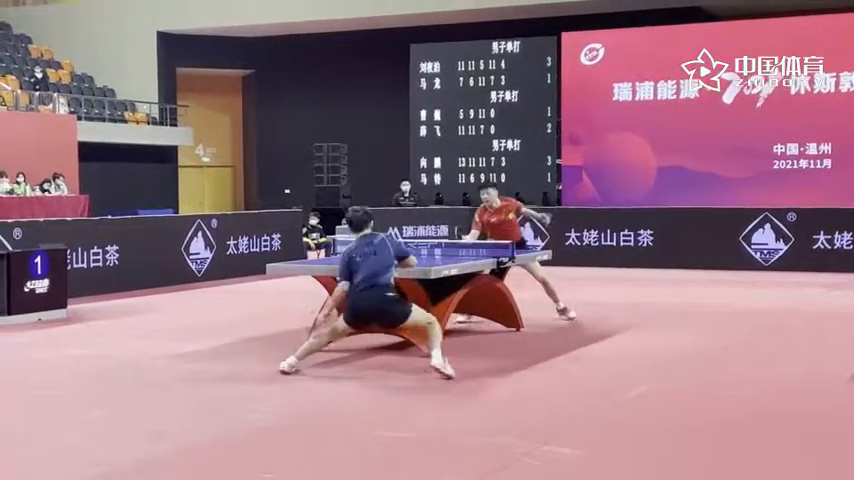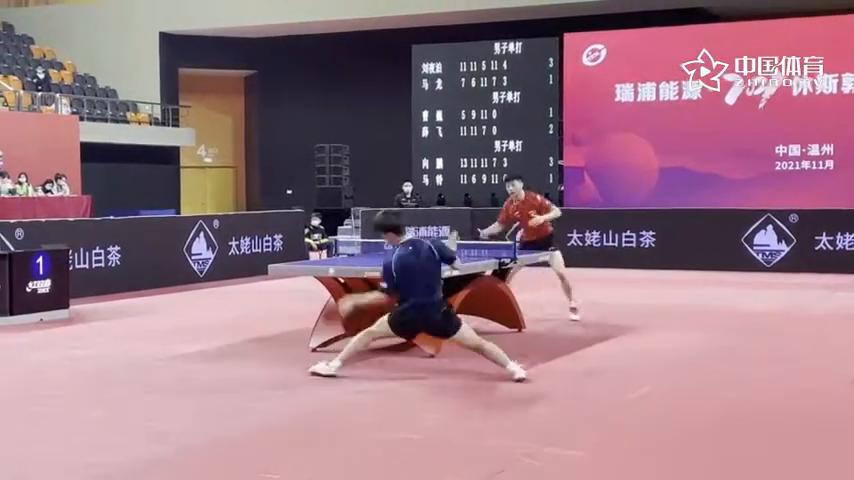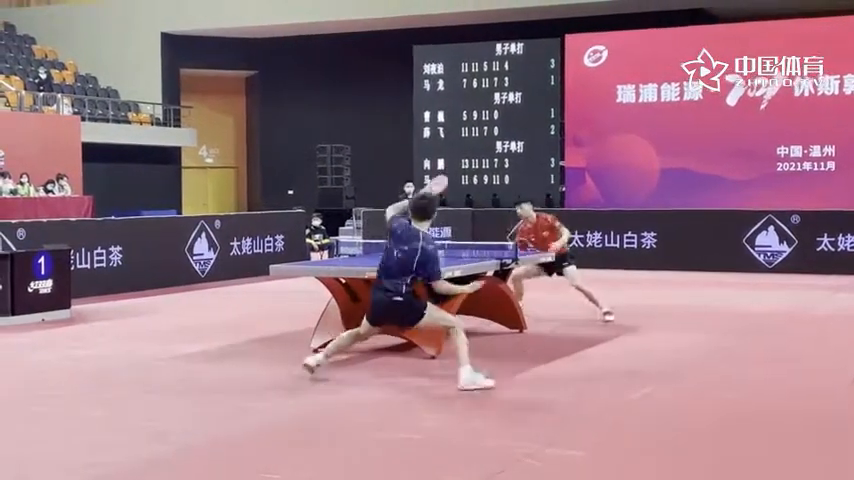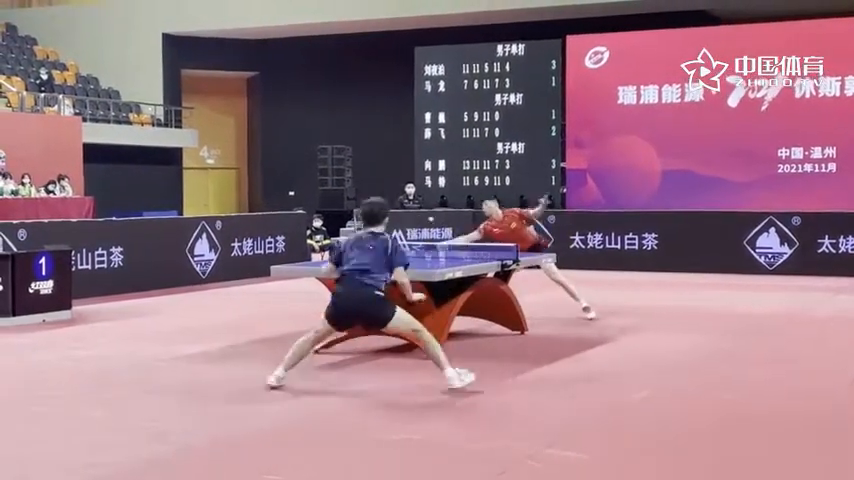
dt=0.3s
person 1, frame 1
left shoulder: (348, 253)
right shoulder: (386, 241)
left elbow: (343, 287)
right elbow: (412, 262)
left wrist: (326, 311)
left hip: (358, 302)
right hip: (385, 298)
left knee: (332, 332)
right knee: (431, 323)
left ankle: (291, 362)
right ankle: (437, 359)
person 1, frame 2
left shoulder: (391, 263)
right shoulder: (431, 245)
left elbow: (384, 297)
right elbow: (457, 264)
left wrist: (351, 302)
right wrist: (451, 245)
left hip: (409, 315)
right hip: (438, 313)
left knee: (368, 334)
right knee: (478, 343)
left ankle: (334, 366)
right ankle: (513, 369)
person 1, frame 3
left shoulder: (398, 227)
right shoulder: (427, 248)
left elbow: (391, 210)
right elbow: (438, 286)
left wrist: (424, 193)
right wrist: (465, 289)
left hip: (379, 299)
right hip: (402, 302)
left knee: (361, 333)
right knee: (454, 326)
left ankle: (318, 359)
right ankle: (466, 375)
person 1, frame 4
left shoulder: (350, 240)
right shoulder: (391, 243)
left elbow: (330, 271)
right elbow: (401, 278)
right wrist: (411, 295)
left hip: (344, 298)
right hip: (372, 299)
left knee: (316, 335)
right knee: (419, 331)
left ankle: (279, 374)
right ankle: (450, 374)
person 2, frame 1
left shoulder: (510, 203)
right shoulder: (481, 213)
left elbow: (522, 210)
right elbow: (473, 235)
left wrist: (539, 216)
right wrist: (466, 240)
left hip: (518, 245)
left knee: (542, 278)
left ankle: (561, 308)
person 2, frame 2
left shoulder: (535, 199)
right shoulder: (508, 206)
left elbow: (557, 212)
right elbow: (499, 225)
left wrist: (544, 217)
right wrist: (485, 232)
left hip: (546, 239)
right hip: (526, 242)
left knee: (560, 273)
left ankle: (573, 308)
person 2, frame 3
left shoulder: (546, 219)
right shoulder: (522, 229)
left elbow: (566, 233)
right elbow: (520, 248)
left wrist: (558, 244)
left hip: (560, 256)
left knee: (577, 285)
right knee: (515, 275)
left ankle: (604, 310)
person 2, frame 4
left shoulder: (514, 214)
right shoulder: (487, 226)
left elbow: (535, 214)
right elbow: (470, 237)
left wrist: (542, 206)
right wrist: (452, 242)
left hip: (536, 248)
left knee: (556, 277)
left ankle: (584, 305)
